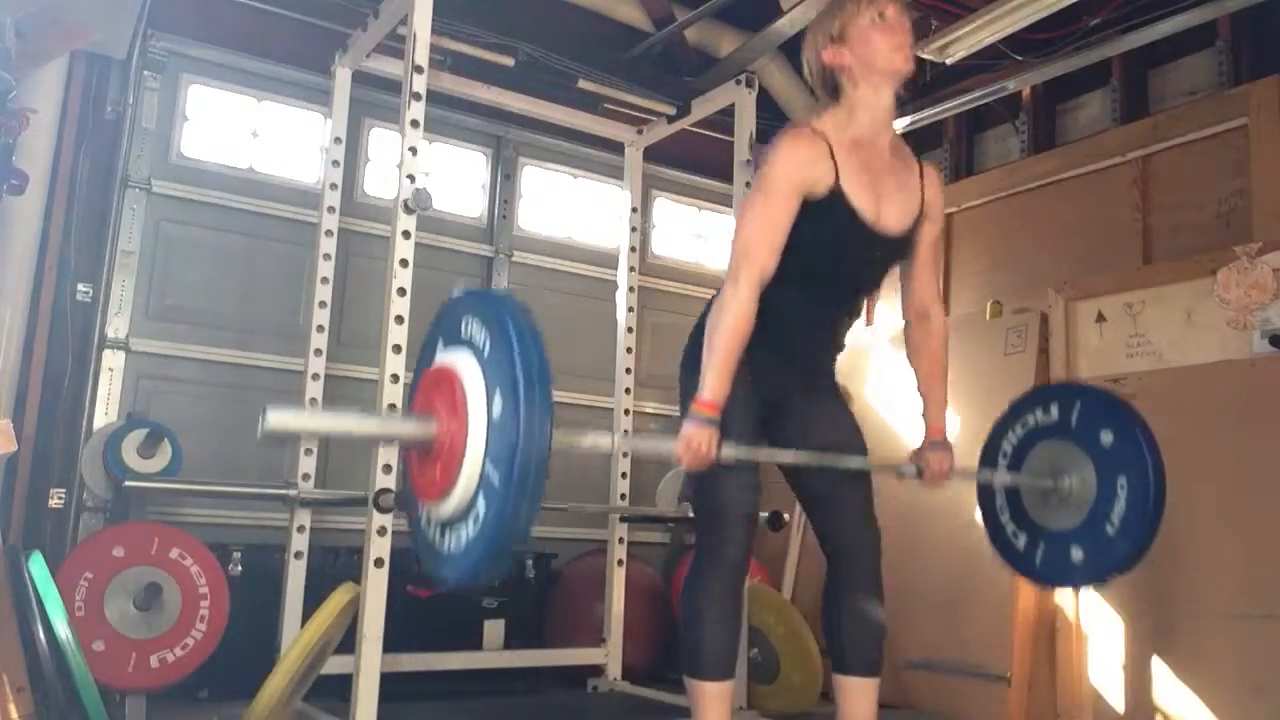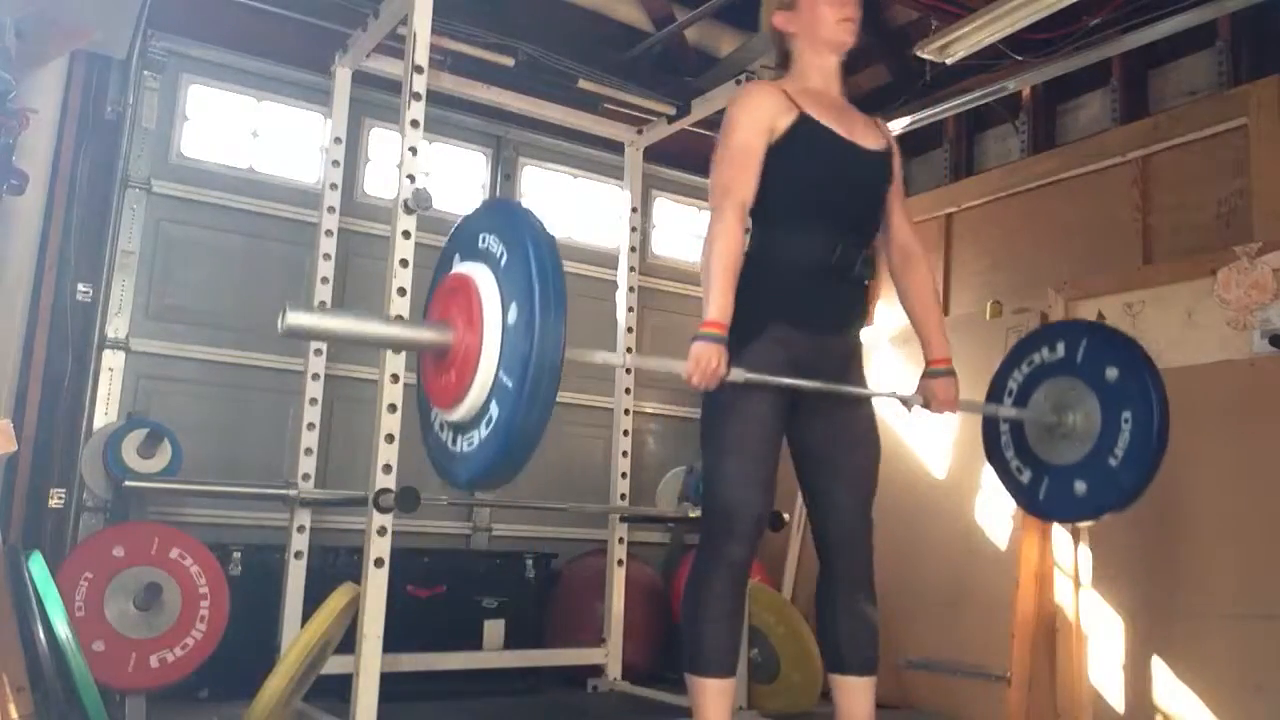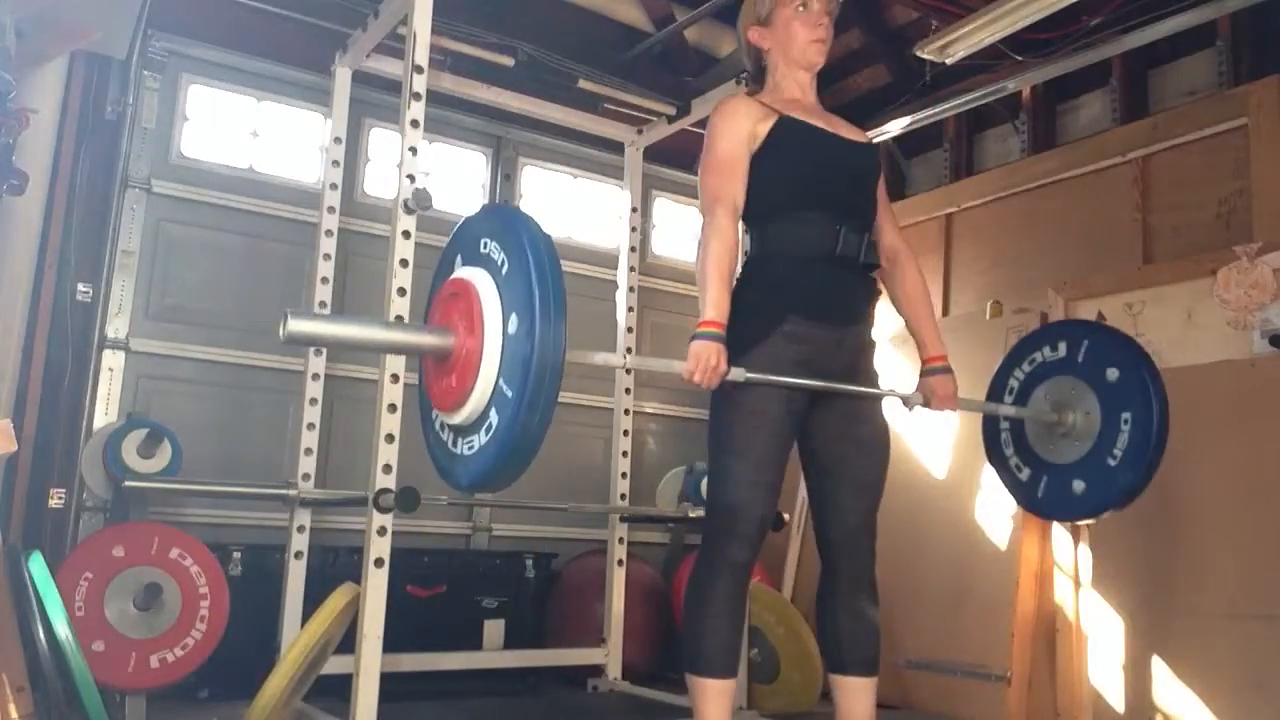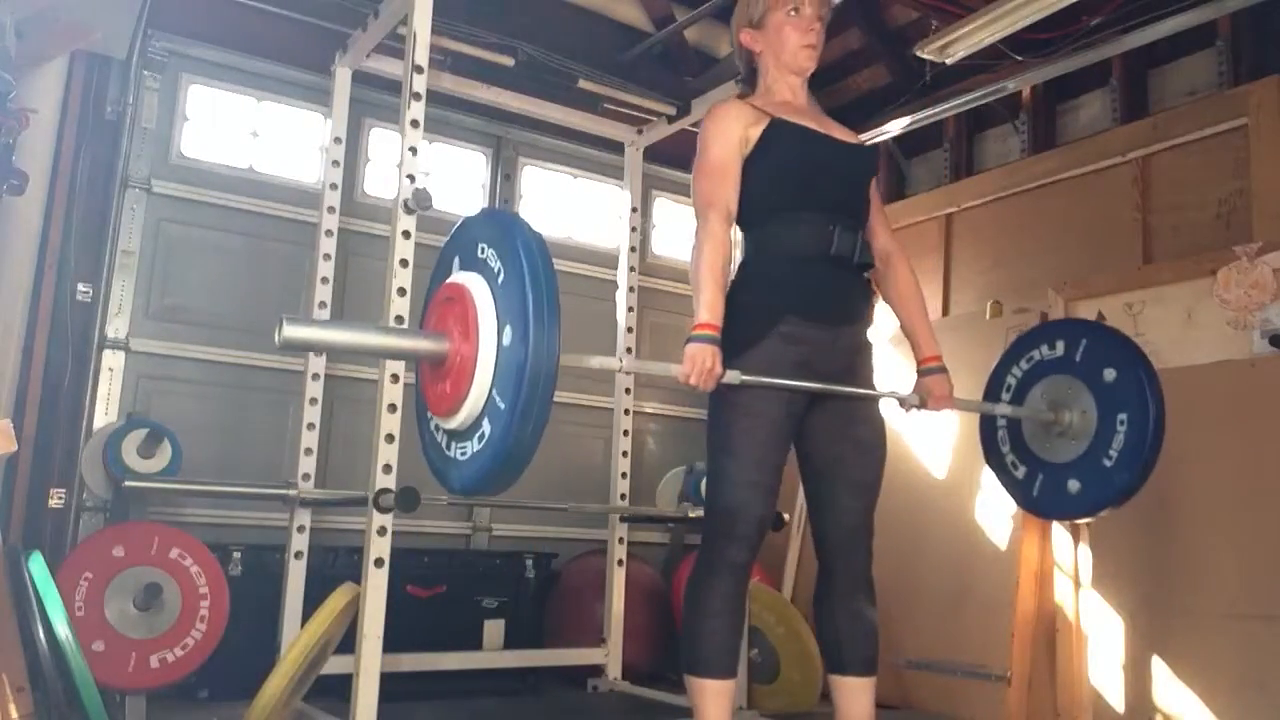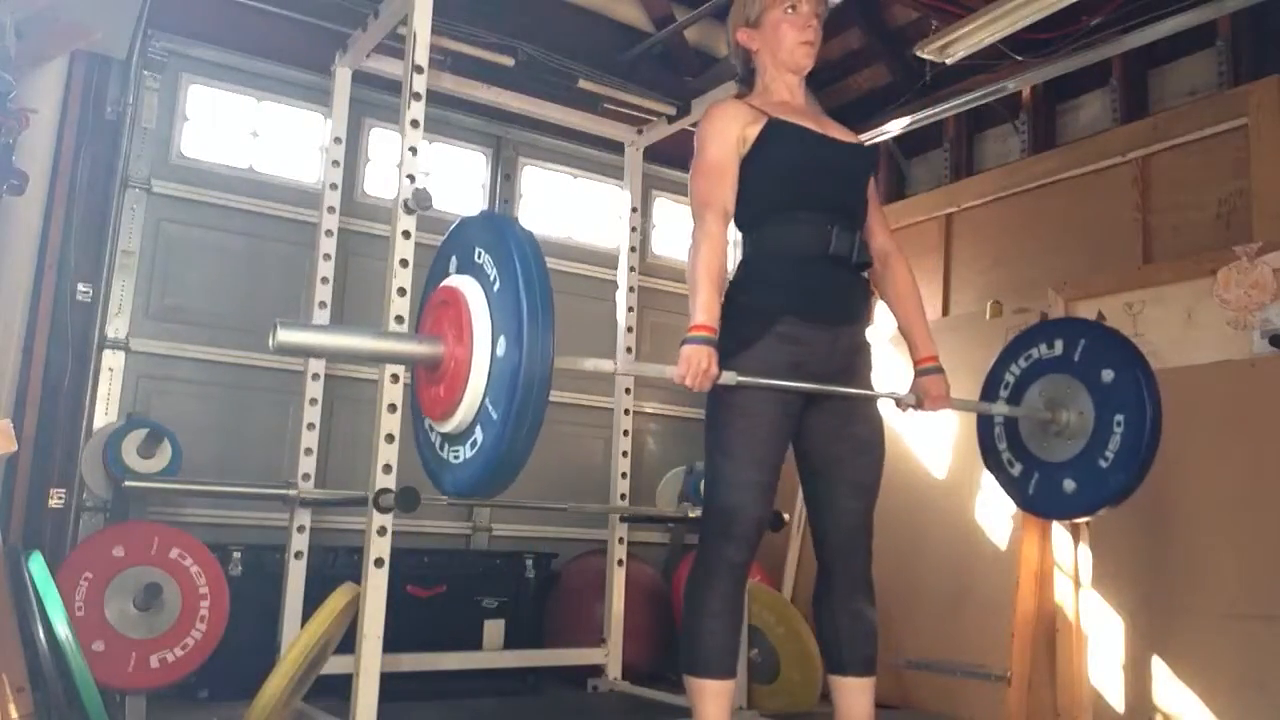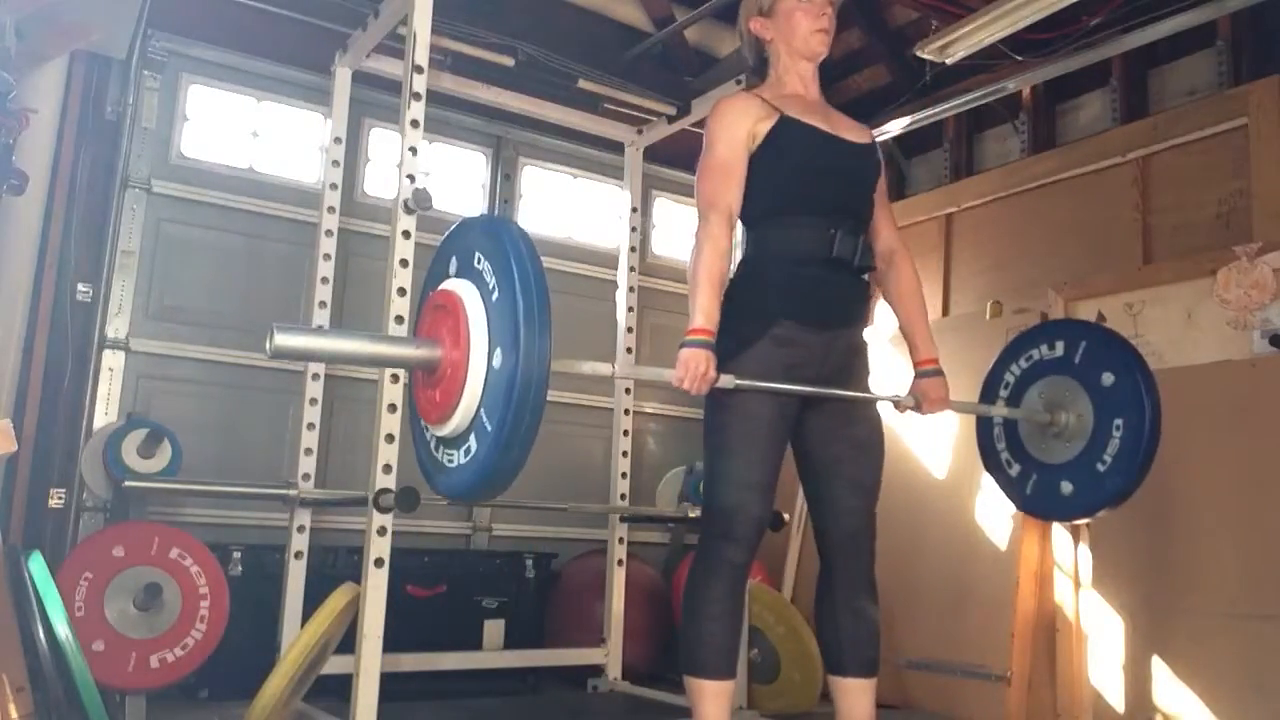
dt=0.2s
person 1, frame 1
left shoulder: (921, 181)
right shoulder: (805, 150)
left elbow: (924, 313)
right elbow: (744, 280)
left wrist: (935, 434)
right wrist: (705, 410)
left hip: (809, 374)
right hip: (734, 363)
left knee: (857, 543)
right knee: (727, 538)
person 1, frame 2
left shoulder: (877, 133)
right shoulder: (767, 102)
left elbow: (904, 249)
right elbow: (729, 216)
left wrist: (940, 363)
right wrist: (712, 331)
left hip: (835, 350)
right hip: (760, 338)
left knee: (850, 543)
right knee: (733, 531)
person 1, frame 3
left shoulder: (856, 138)
right shoulder: (744, 115)
left elbow: (892, 250)
right elbow: (721, 221)
left wrist: (934, 357)
right wrist: (711, 329)
left hip: (847, 349)
right hip: (769, 335)
left knee: (852, 546)
right knee: (736, 533)
person 1, frame 4
left shoulder: (848, 140)
right shoulder: (734, 120)
left elbow: (885, 250)
right elbow: (714, 225)
left wrist: (929, 357)
right wrist: (705, 330)
left hip: (844, 348)
right hip: (766, 336)
left knee: (849, 547)
right knee: (735, 534)
person 1, frame 5
left shoulder: (848, 139)
right shoulder: (732, 119)
left elbow: (883, 250)
right elbow: (711, 226)
left wrist: (926, 358)
right wrist: (701, 332)
left hip: (843, 349)
right hip: (763, 336)
left knee: (848, 547)
right knee: (733, 535)
person 1, frame 6
left shoulder: (859, 135)
right shoulder: (744, 112)
left elbow: (889, 251)
right elbow: (716, 224)
left wrist: (927, 360)
right wrist: (700, 335)
left hip: (839, 351)
right hip: (762, 338)
left knee: (852, 544)
right knee: (734, 533)
